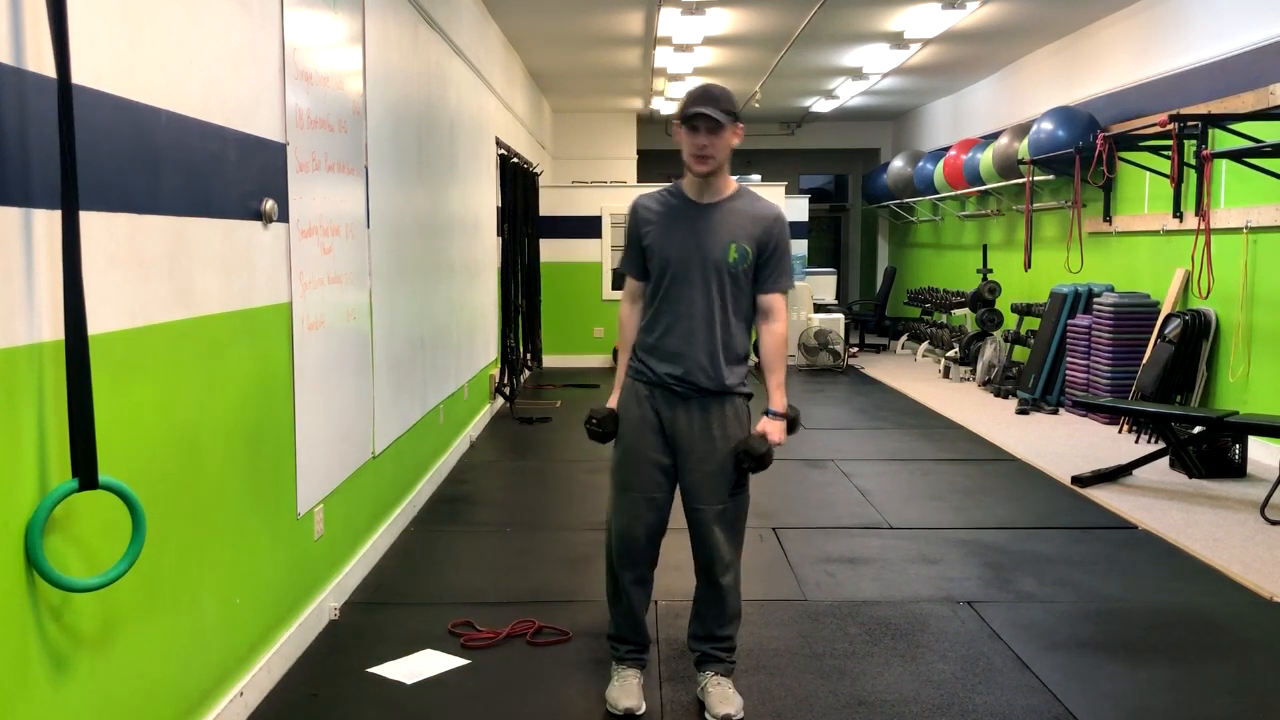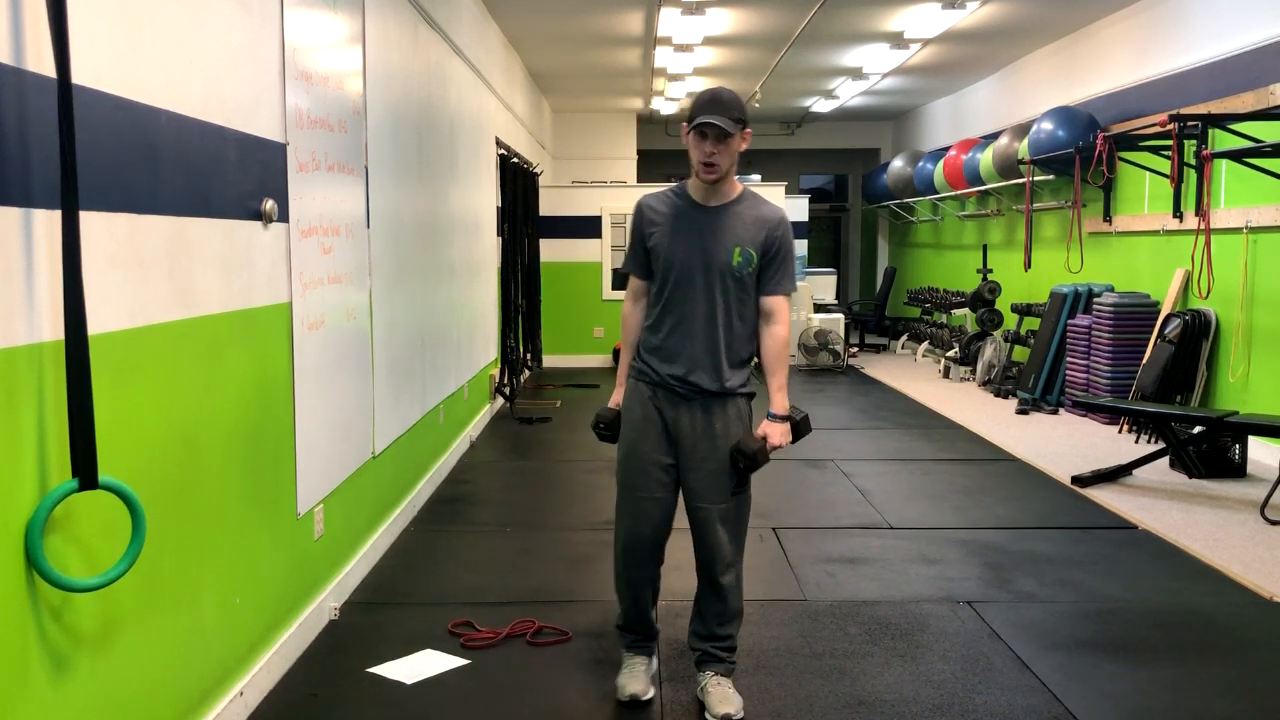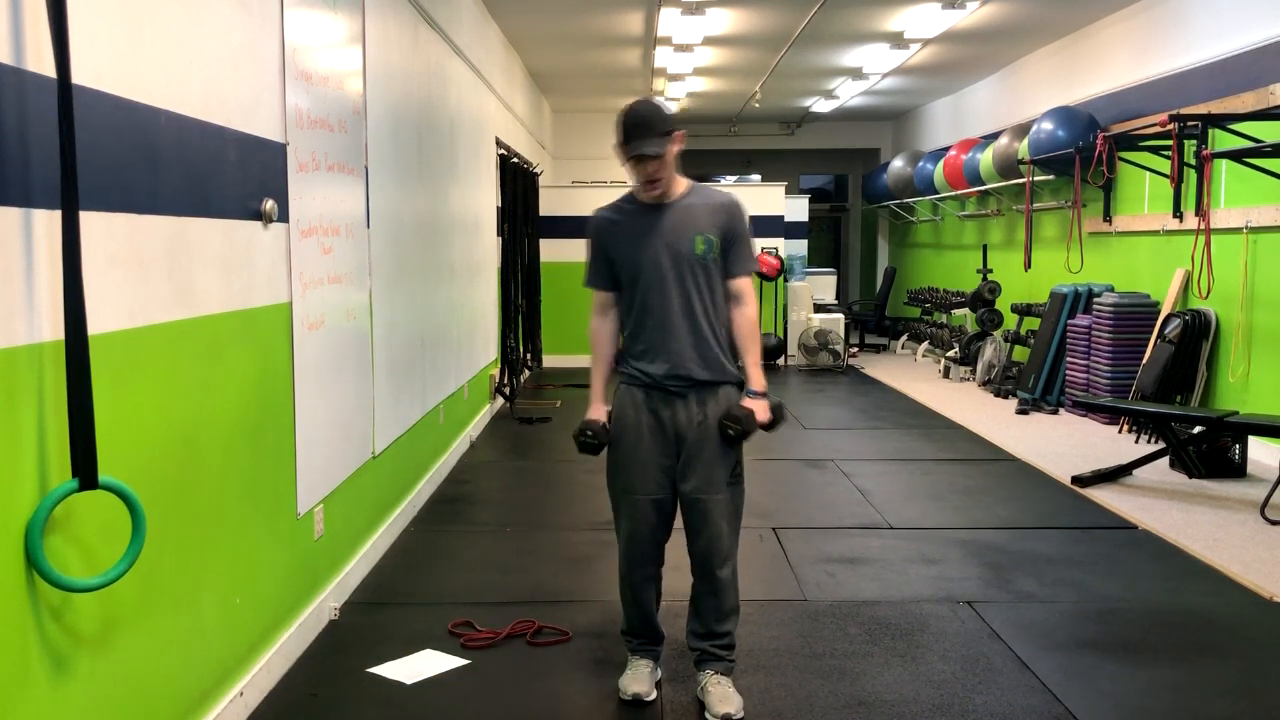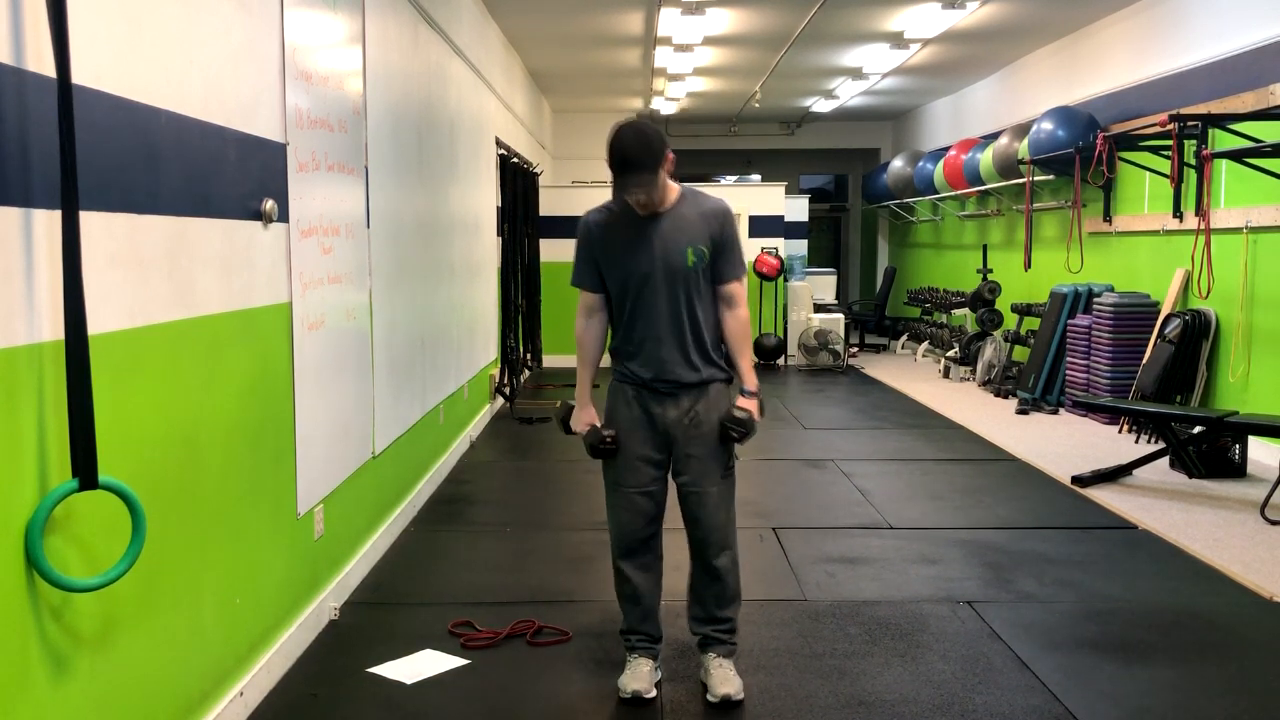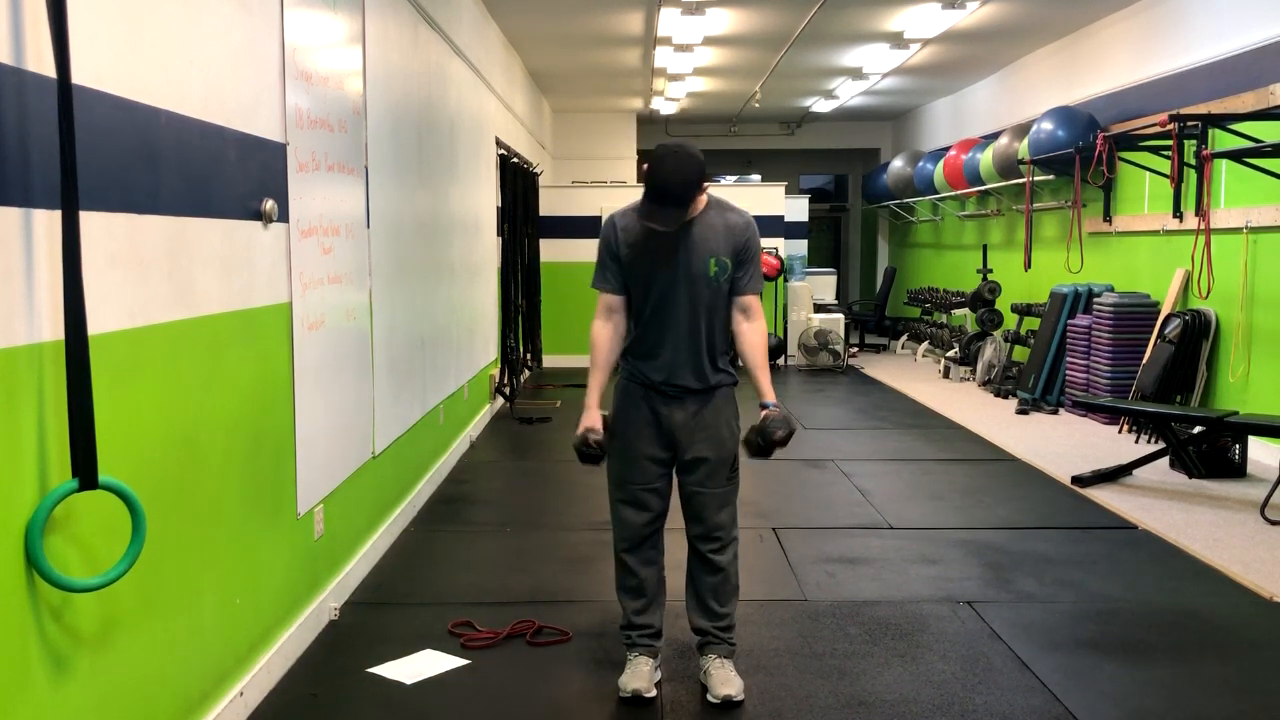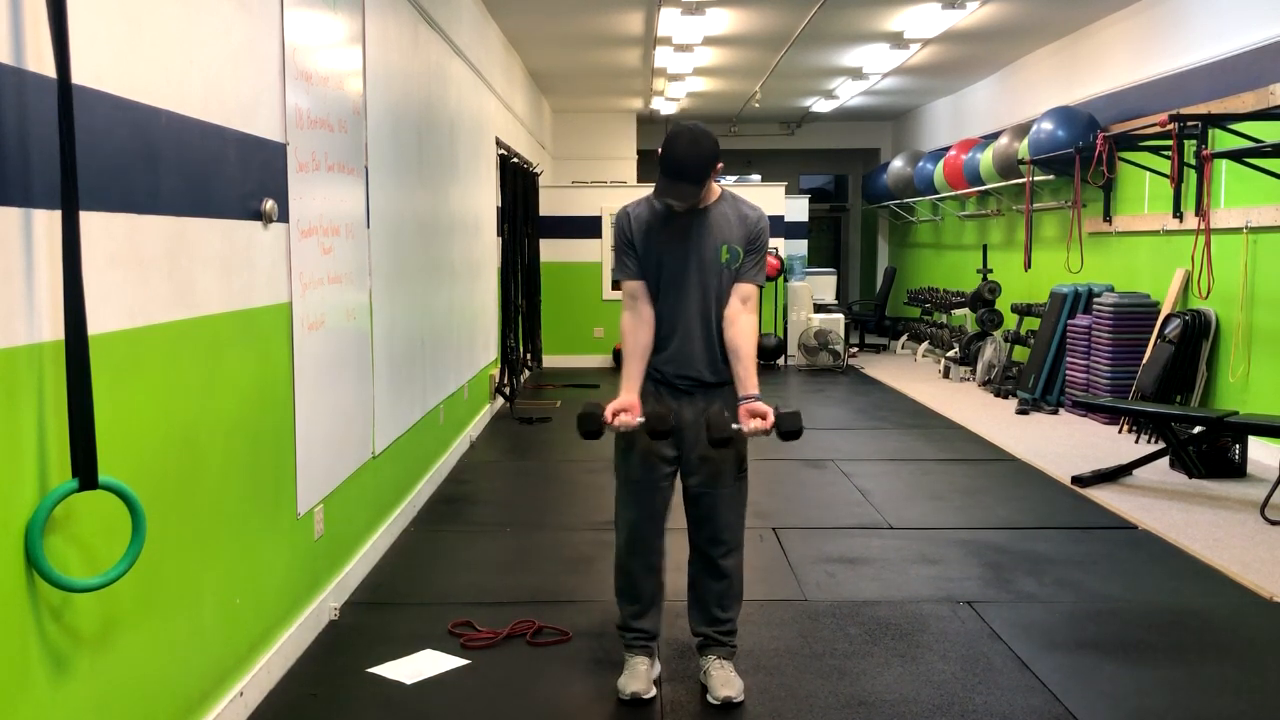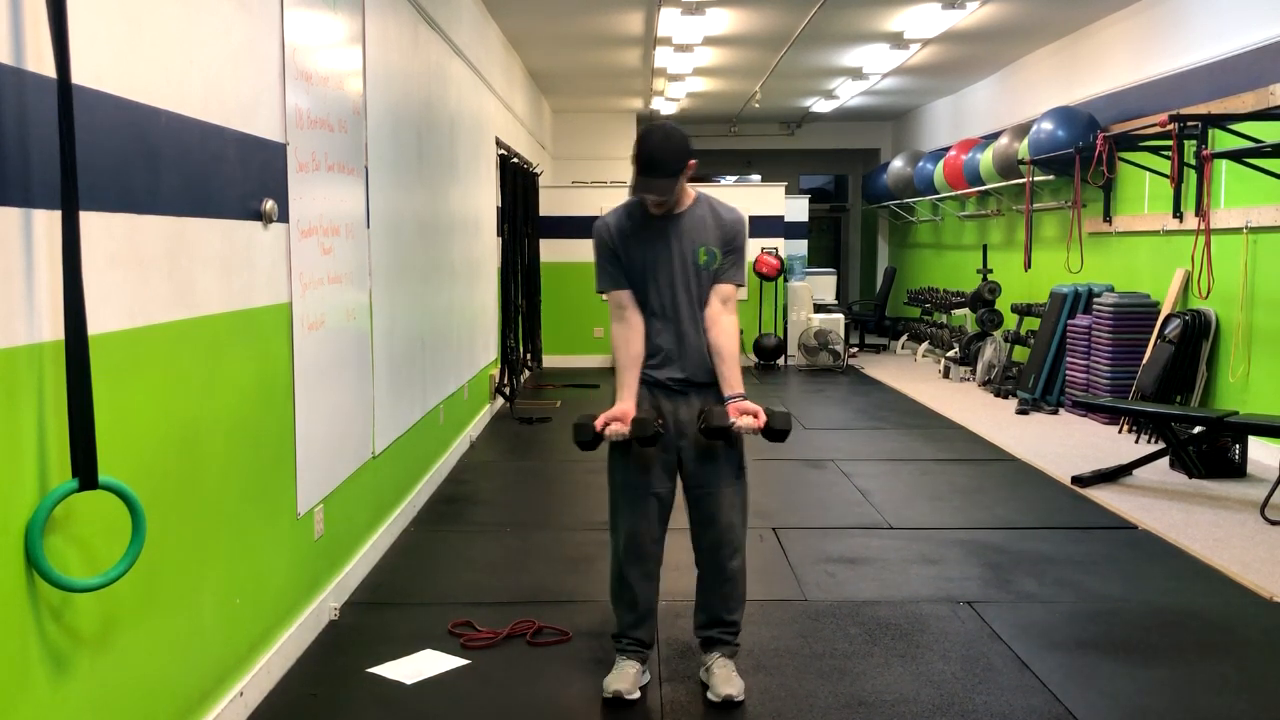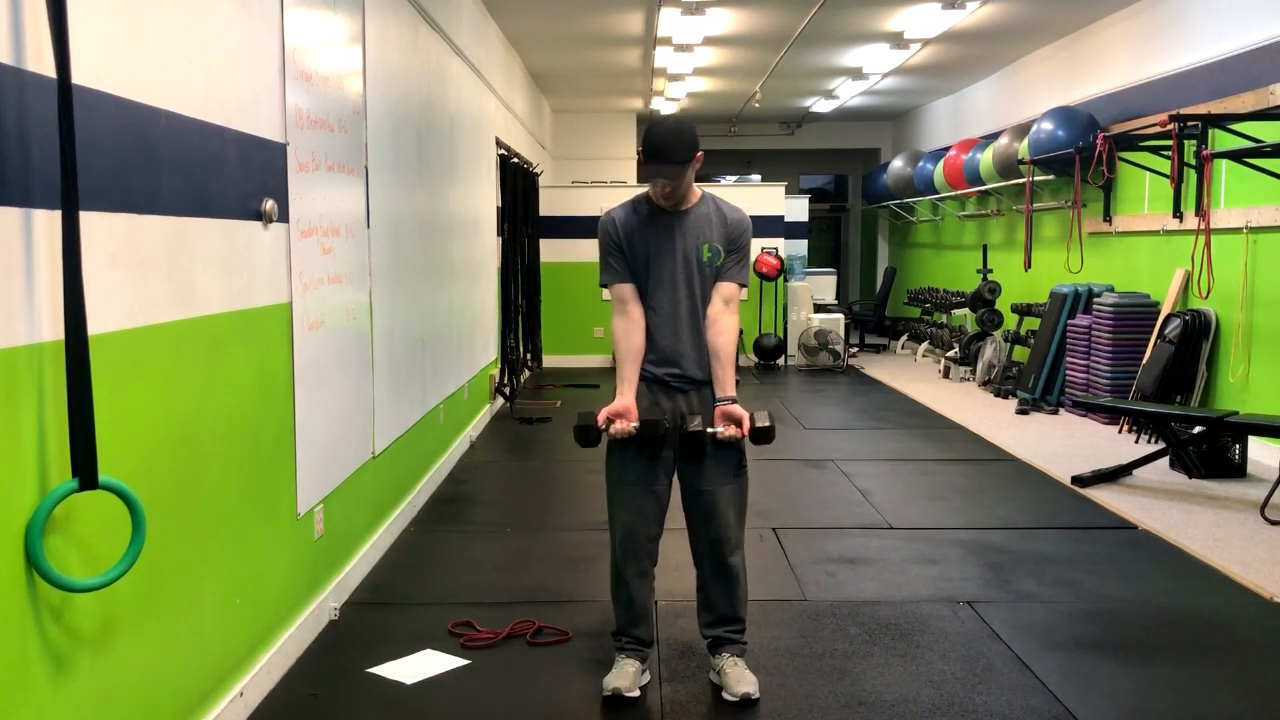
dt=0.4s
person 1, frame 1
left shoulder: (763, 220)
right shoulder: (648, 211)
left elbow: (771, 317)
right elbow: (632, 301)
left wrist: (775, 408)
right wrist: (618, 386)
left hip: (720, 405)
right hip: (648, 398)
left knee: (718, 546)
right knee: (630, 537)
left ankle: (714, 666)
right ankle: (628, 659)
person 1, frame 2
left shoulder: (768, 223)
right shoulder: (652, 212)
left elbow: (774, 319)
right elbow: (637, 300)
left wrist: (778, 410)
right wrist: (621, 383)
left hip: (722, 406)
right hip: (650, 398)
left knee: (720, 546)
right knee: (638, 535)
left ankle: (715, 666)
right ankle: (638, 649)
person 1, frame 3
left shoulder: (721, 210)
right shoulder: (608, 223)
left elbow: (741, 301)
right elbow: (605, 314)
left wrist: (755, 389)
right wrist: (597, 398)
left hip: (712, 397)
right hip: (639, 400)
left knee: (714, 541)
right knee: (639, 538)
left ankle: (715, 665)
right ankle: (643, 652)
person 1, frame 4
left shoulder: (712, 216)
right shoulder: (597, 227)
left elbow: (733, 305)
right elbow: (592, 314)
left wrist: (747, 388)
right wrist: (583, 399)
left hip: (704, 395)
right hip: (632, 397)
left knee: (713, 530)
right knee: (633, 532)
left ankle: (717, 649)
right ankle: (642, 649)
person 1, frame 5
left shoulder: (736, 228)
right shoulder: (621, 228)
left elbow: (747, 316)
right elbow: (610, 317)
left wrist: (768, 399)
right wrist: (592, 404)
left hip: (709, 398)
right hip: (640, 398)
left knee: (714, 530)
right knee: (636, 529)
left ankle: (716, 649)
right ankle: (643, 648)
person 1, frame 6
left shoulder: (747, 221)
right shoulder: (634, 220)
left elbow: (741, 311)
right elbow: (637, 310)
left wrist: (749, 396)
right wrist: (629, 392)
left hip: (716, 396)
right hip: (652, 393)
left knee: (719, 534)
right knee: (637, 528)
left ankle: (716, 651)
right ankle: (640, 648)
person 1, frame 7
left shoulder: (725, 223)
right shoulder: (613, 229)
left elbow: (721, 312)
right elbow: (626, 318)
left wrist: (734, 396)
right wrist: (626, 400)
left hip: (707, 396)
right hip: (646, 396)
left knee: (722, 535)
right knee: (634, 537)
left ankle: (718, 651)
right ankle: (632, 652)
person 1, frame 8
left shoulder: (730, 223)
right shoulder: (619, 224)
left elbow: (722, 312)
right elbow: (628, 312)
left wrist: (726, 398)
right wrist: (626, 395)
left hip: (706, 395)
right hip: (646, 394)
left knee: (721, 532)
right knee: (633, 532)
left ankle: (727, 649)
right ankle: (632, 650)
